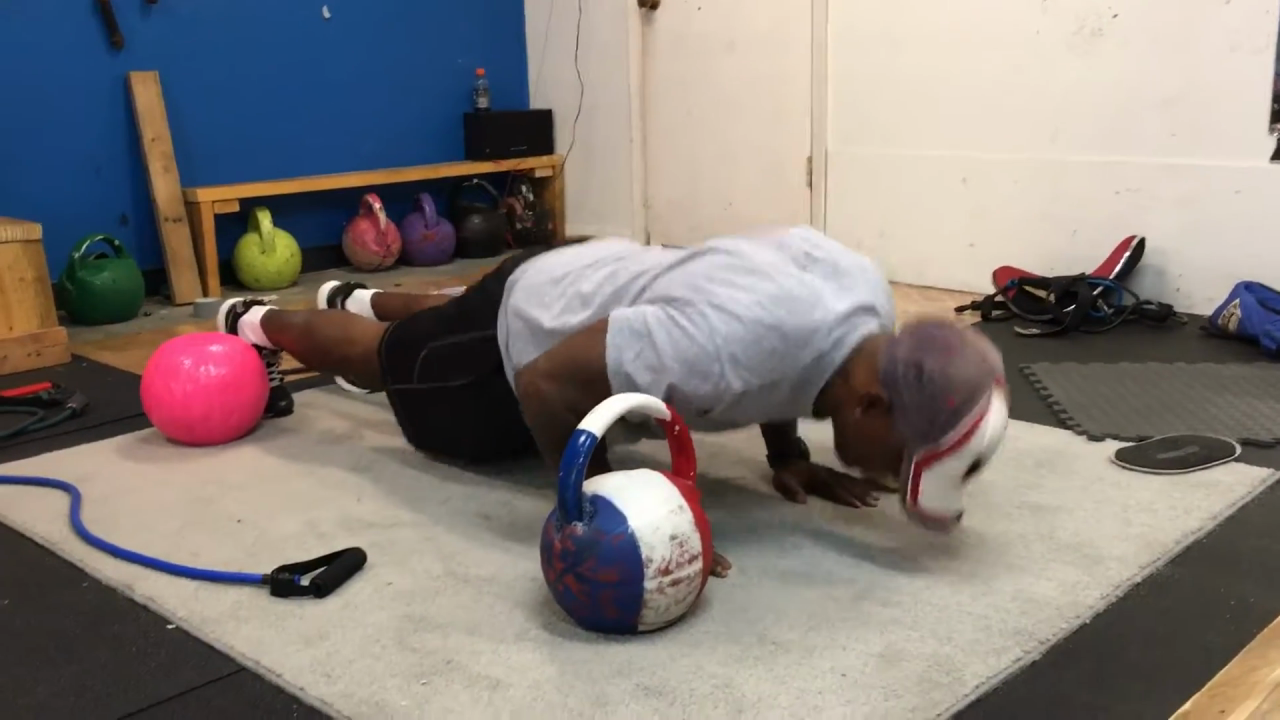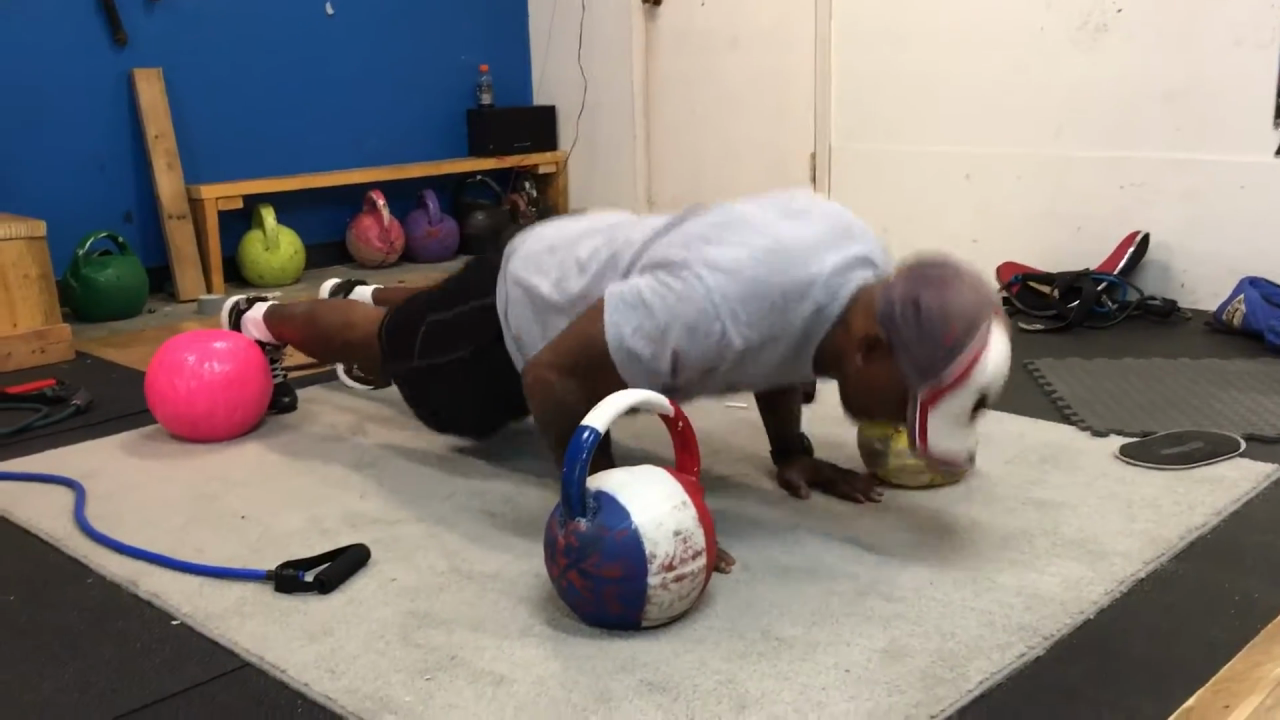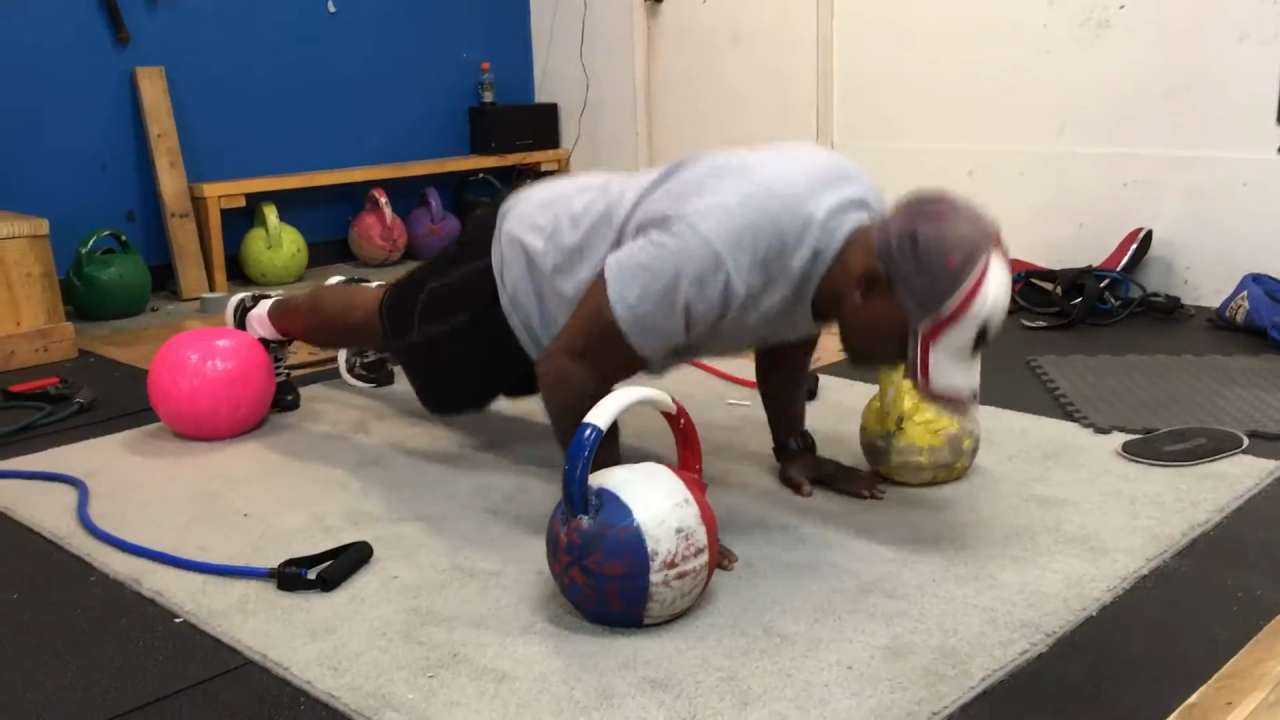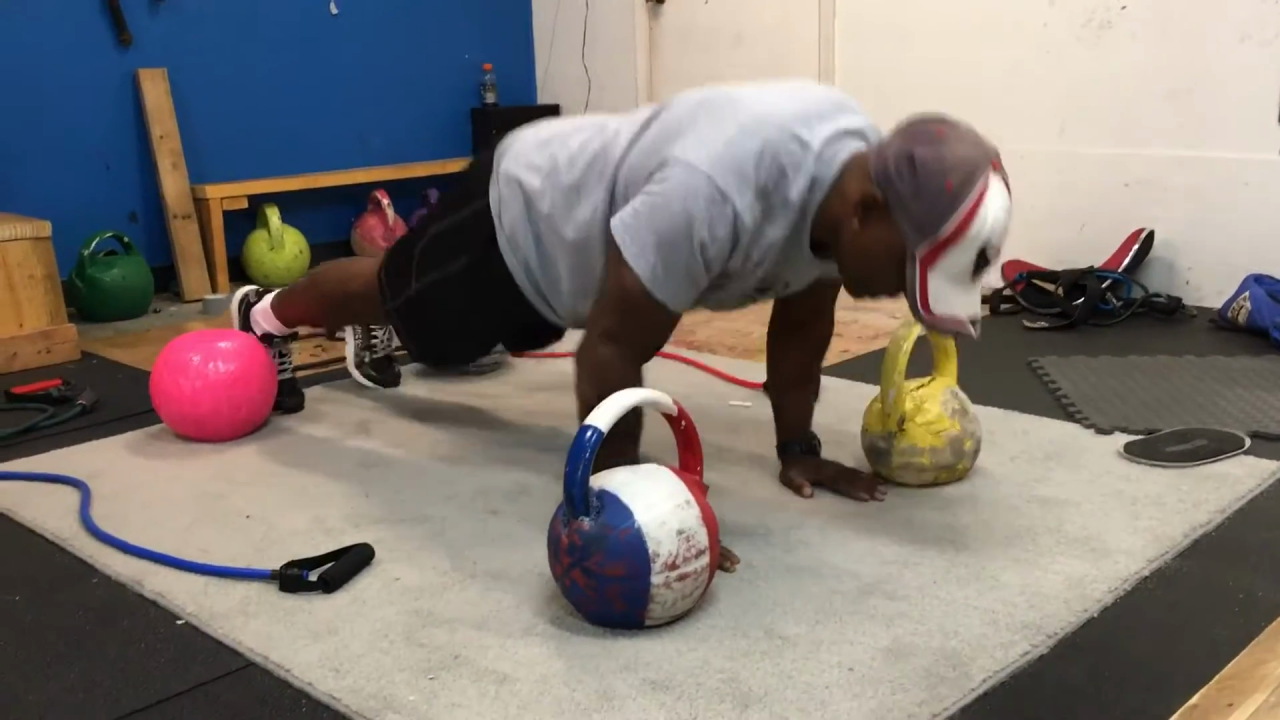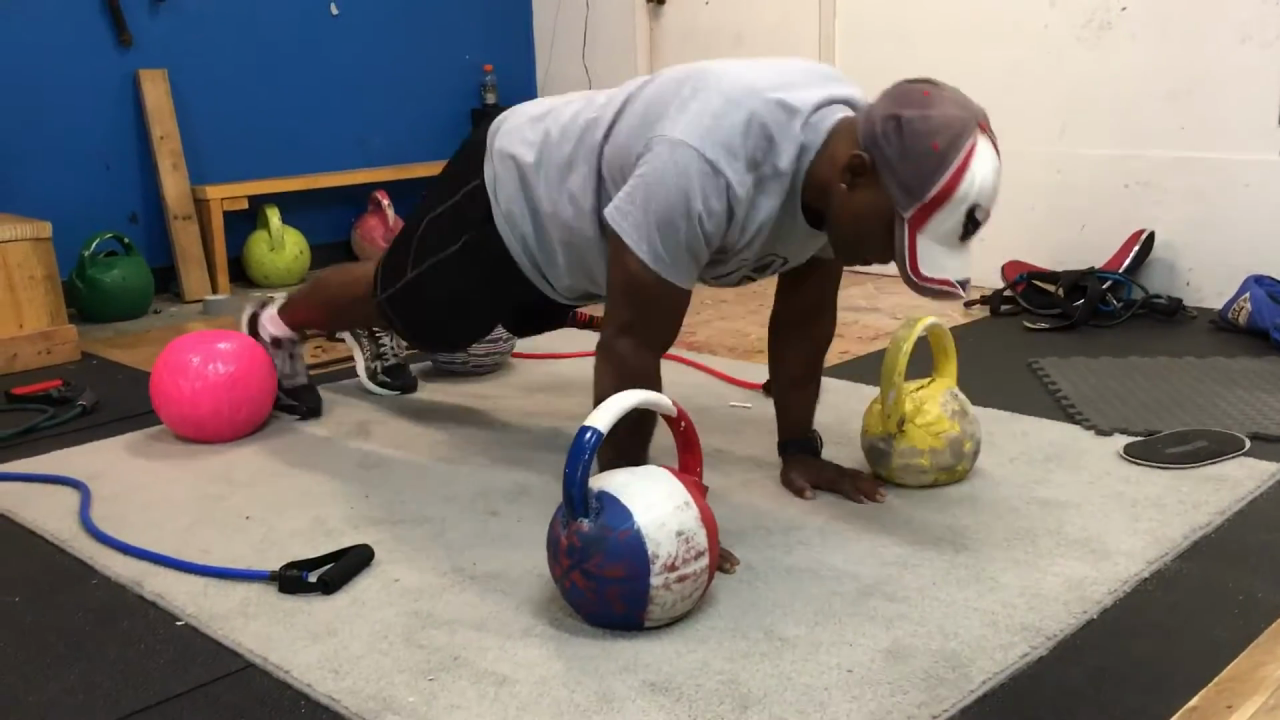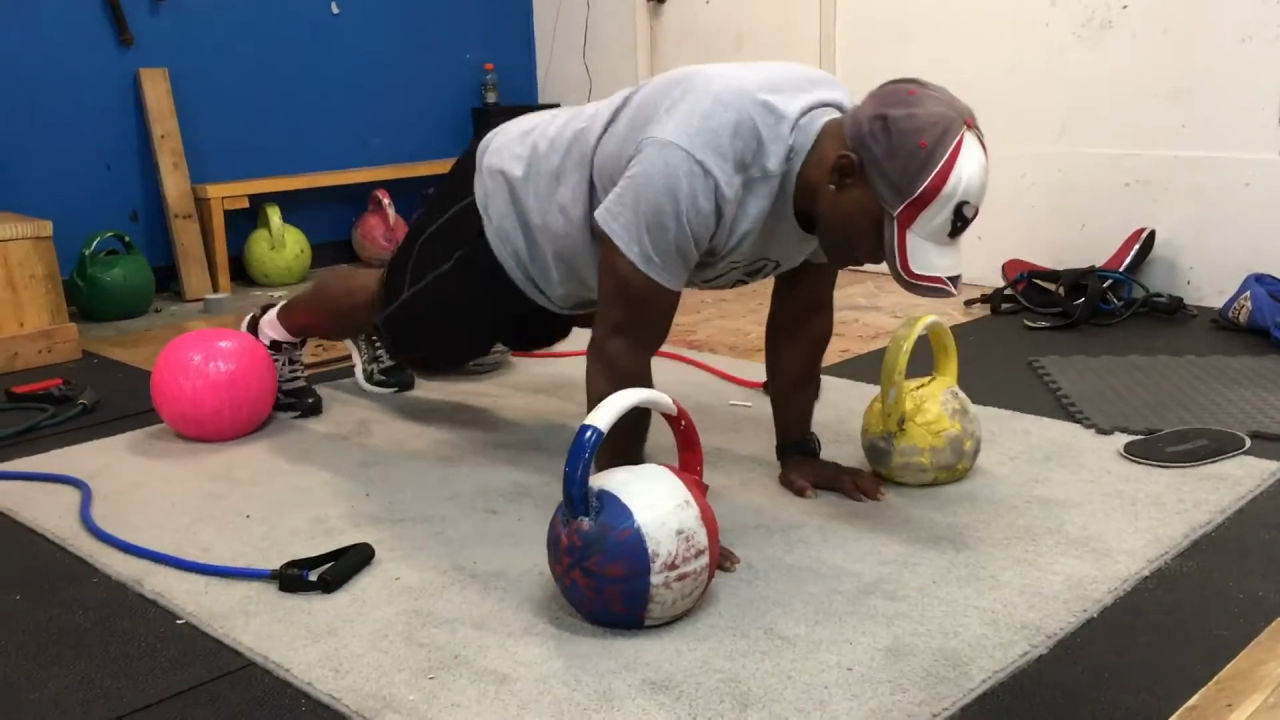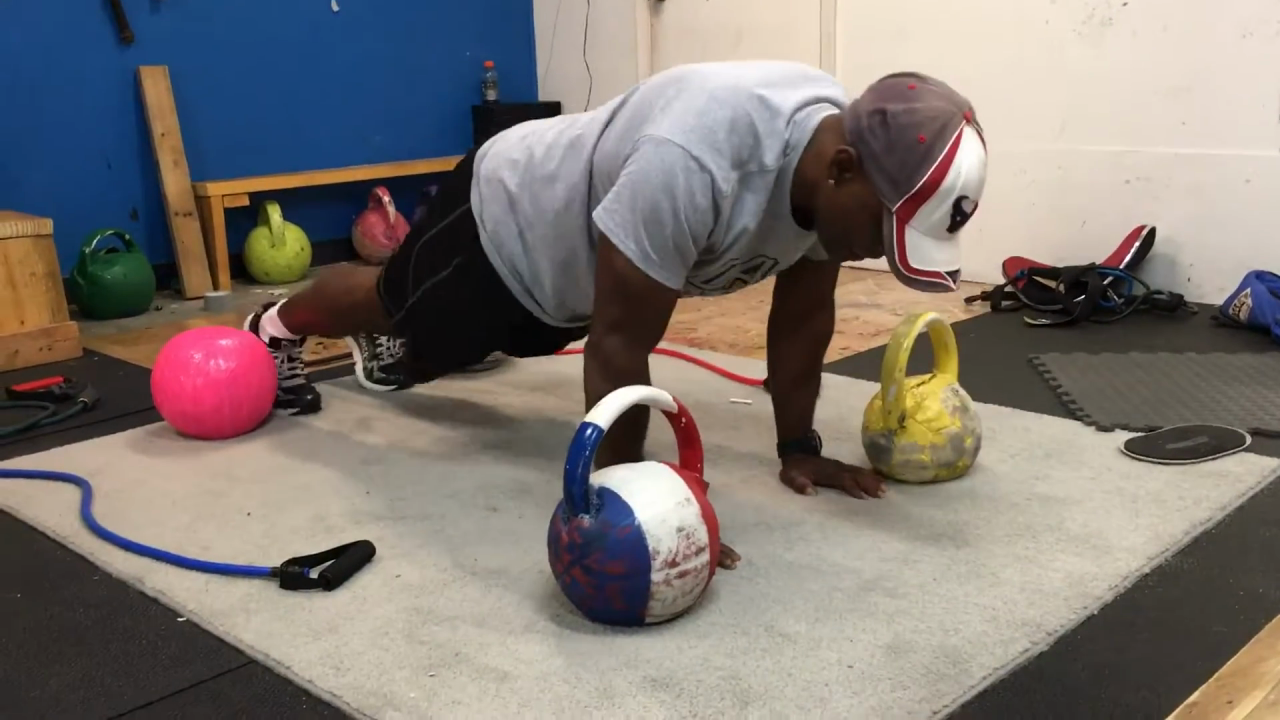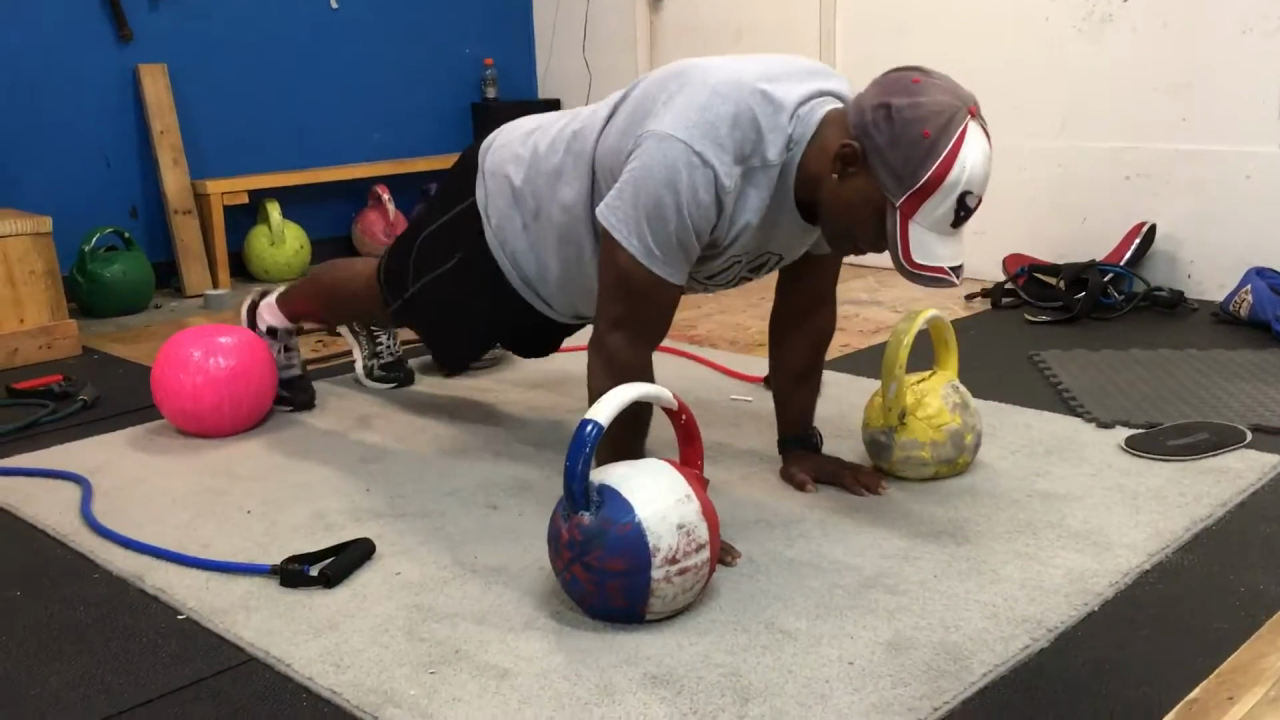
dt=0.1s
person 1, frame 1
left shoulder: (866, 313)
right shoulder: (727, 344)
right elbow: (546, 387)
left wrist: (788, 456)
left hip: (593, 301)
right hip: (529, 343)
left knee: (433, 332)
right knee: (386, 360)
left ankle: (358, 297)
right ankle: (255, 324)
person 1, frame 2
left shoulder: (869, 275)
right shoulder: (723, 306)
right elbow: (550, 379)
left wrist: (791, 452)
left hip: (592, 261)
right hip: (528, 309)
left knee: (431, 320)
right knee: (389, 345)
left ankle: (363, 293)
right ankle: (257, 318)
person 1, frame 3
left shoulder: (857, 224)
right shoulder: (718, 254)
left elbow: (784, 329)
right elbow: (572, 373)
left wrist: (793, 449)
left hip: (597, 255)
right hip: (527, 269)
right knee: (398, 330)
left ankle: (368, 295)
right ankle: (263, 317)
person 1, frame 4
left shoulder: (858, 172)
right shoulder: (716, 189)
left elbow: (799, 310)
right elbow: (611, 351)
left wrist: (797, 449)
left hip: (593, 210)
right hip: (525, 209)
left knee: (430, 296)
right knee: (391, 295)
left ankle: (365, 341)
right ankle: (266, 311)
person 1, frame 5
left shoulder: (853, 147)
right shoulder: (707, 162)
left elbow: (806, 310)
right elbow: (632, 346)
left wrist: (798, 450)
left hip: (575, 221)
right hip: (516, 192)
left knee: (436, 304)
right knee: (398, 296)
left ankle: (372, 343)
right ankle: (275, 323)
person 1, frame 6
left shoulder: (841, 152)
right shoulder: (695, 163)
left elbow: (801, 313)
right elbow: (622, 345)
left wrist: (798, 452)
left hip: (565, 233)
right hip: (508, 206)
left knee: (462, 325)
right knee: (399, 312)
left ankle: (371, 345)
right ankle: (275, 327)
person 1, frame 7
left shoulder: (841, 151)
right shoulder: (692, 163)
left elbow: (802, 310)
right elbow: (620, 345)
left wrist: (799, 451)
left hip: (574, 248)
right hip: (509, 216)
left knee: (437, 326)
right knee: (398, 304)
left ankle: (369, 342)
right ankle: (277, 324)
person 1, frame 8
left shoulder: (839, 152)
right shoulder: (695, 157)
left elbow: (806, 308)
right elbow: (623, 341)
left wrist: (799, 445)
left hip: (565, 256)
right hip: (508, 209)
left knee: (448, 319)
right knee: (396, 291)
left ankle: (370, 340)
right ankle: (273, 313)
